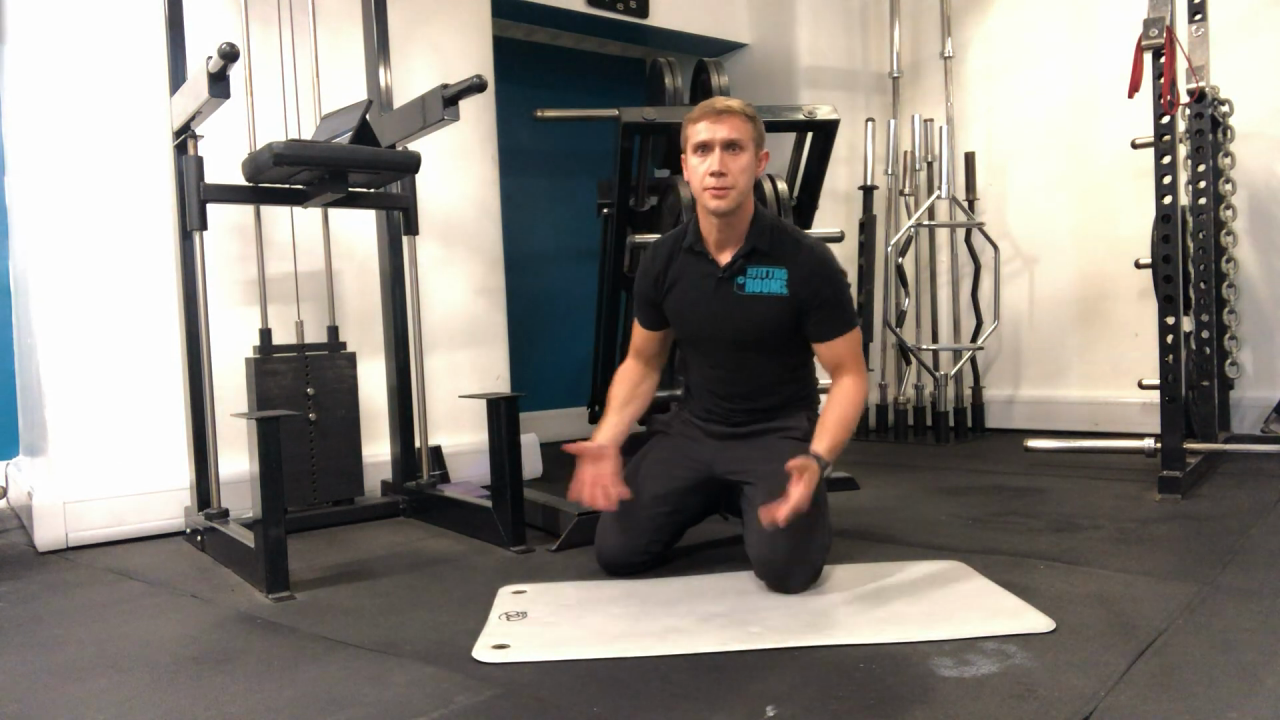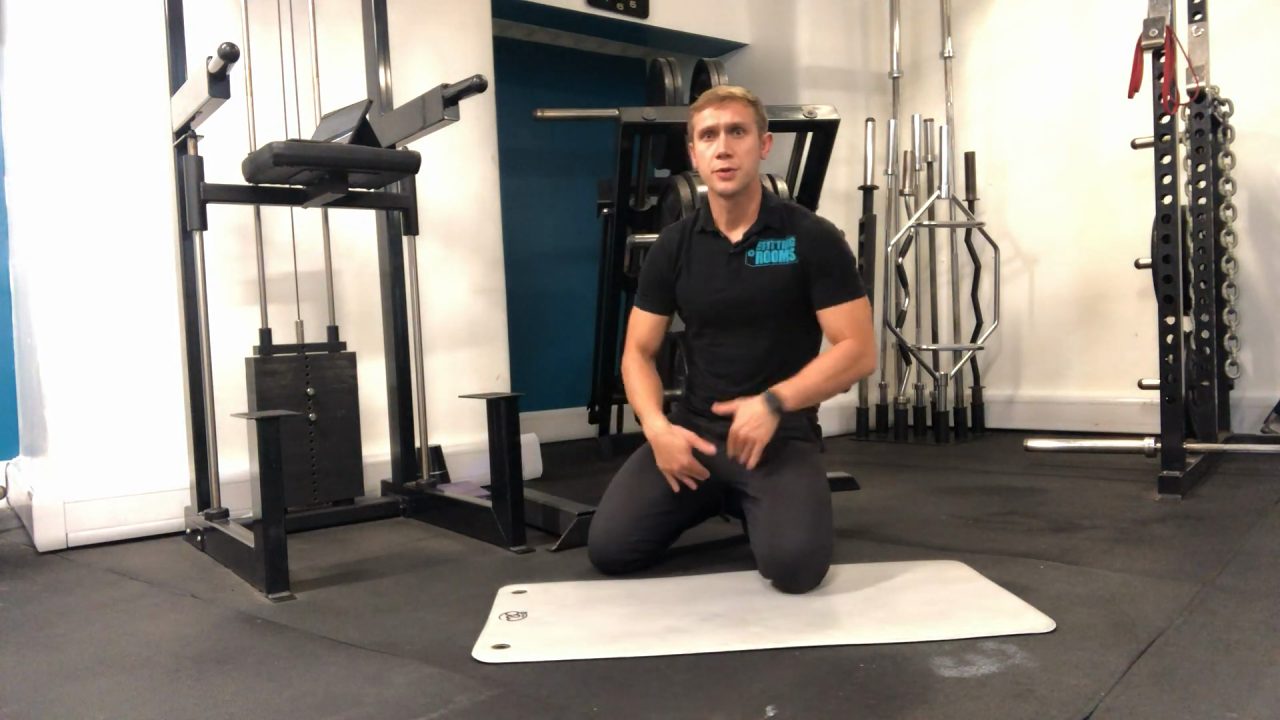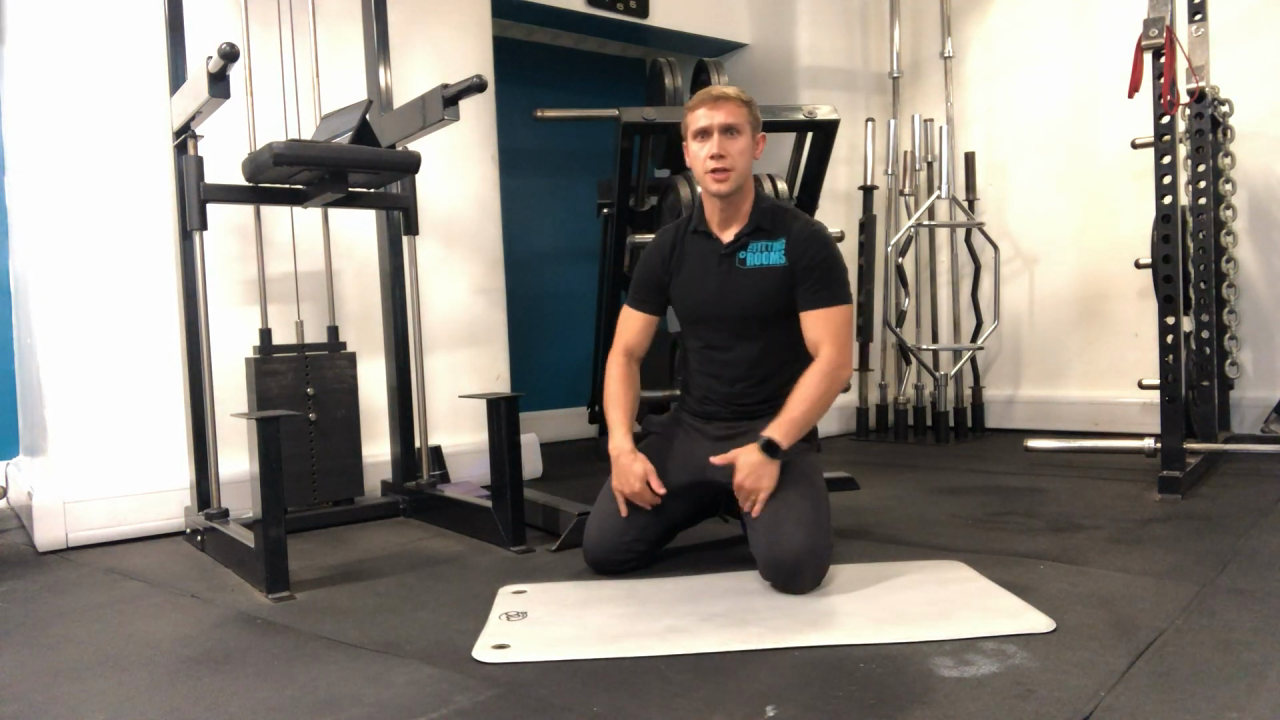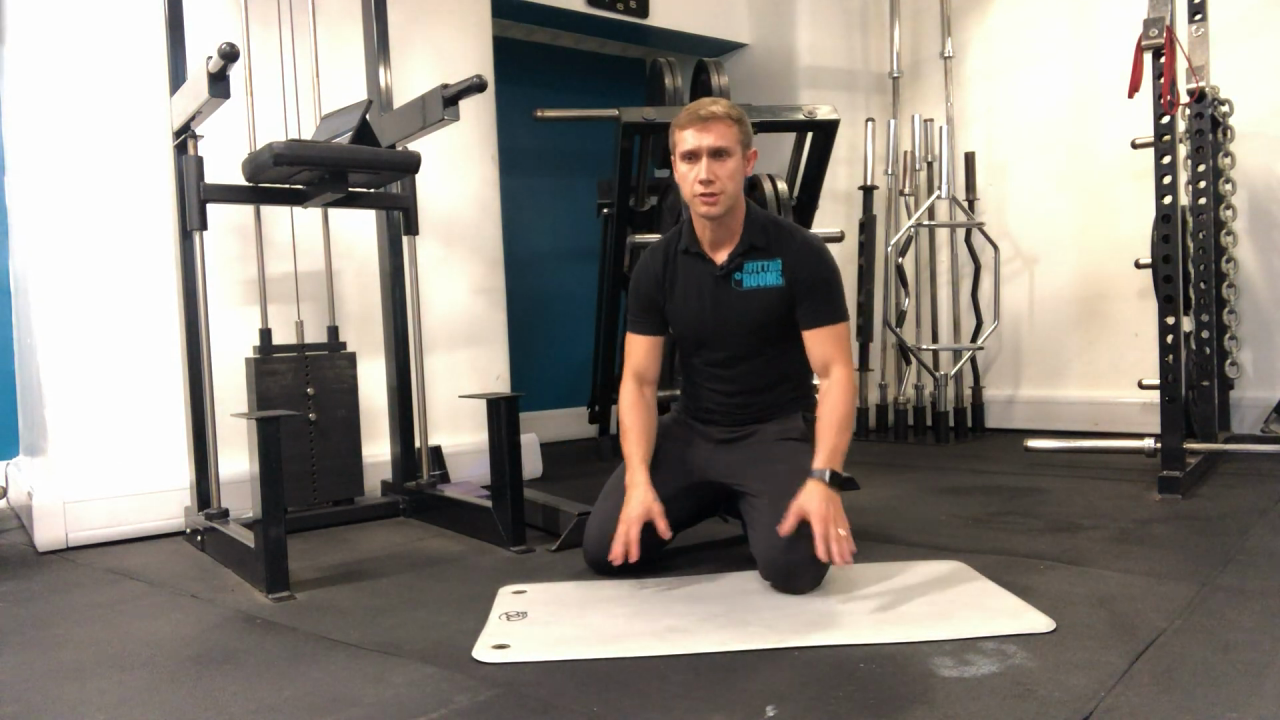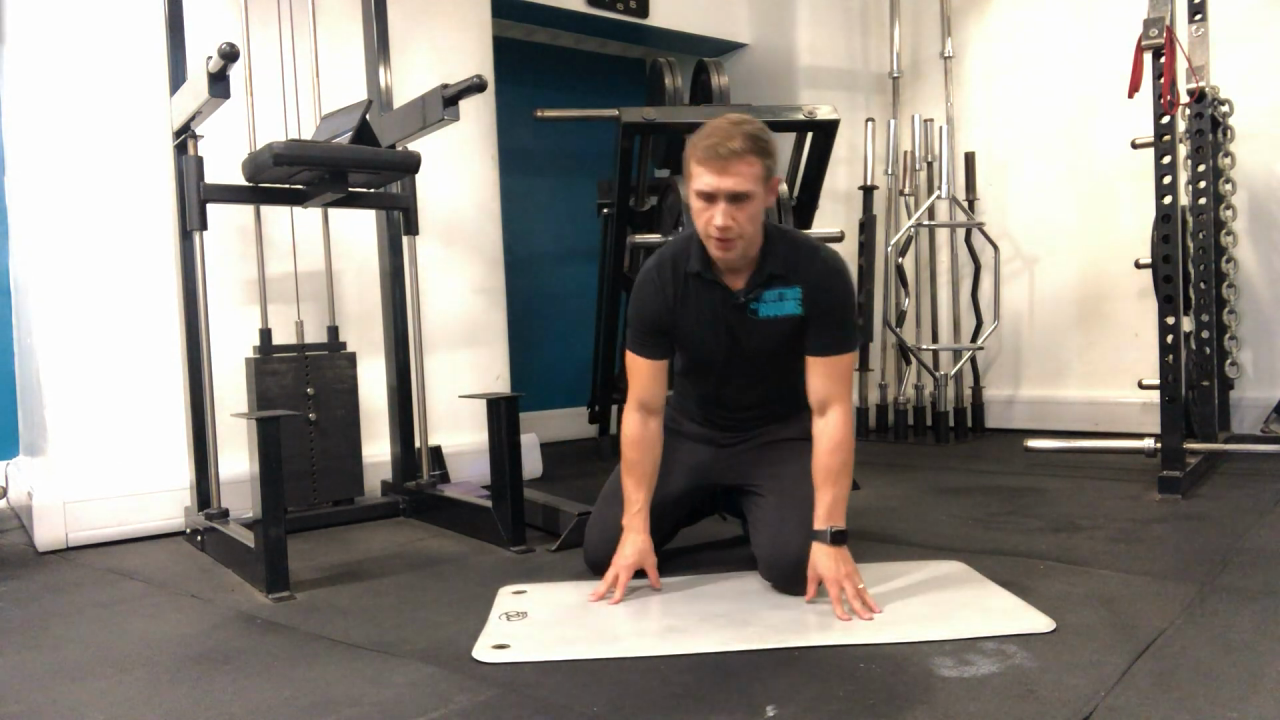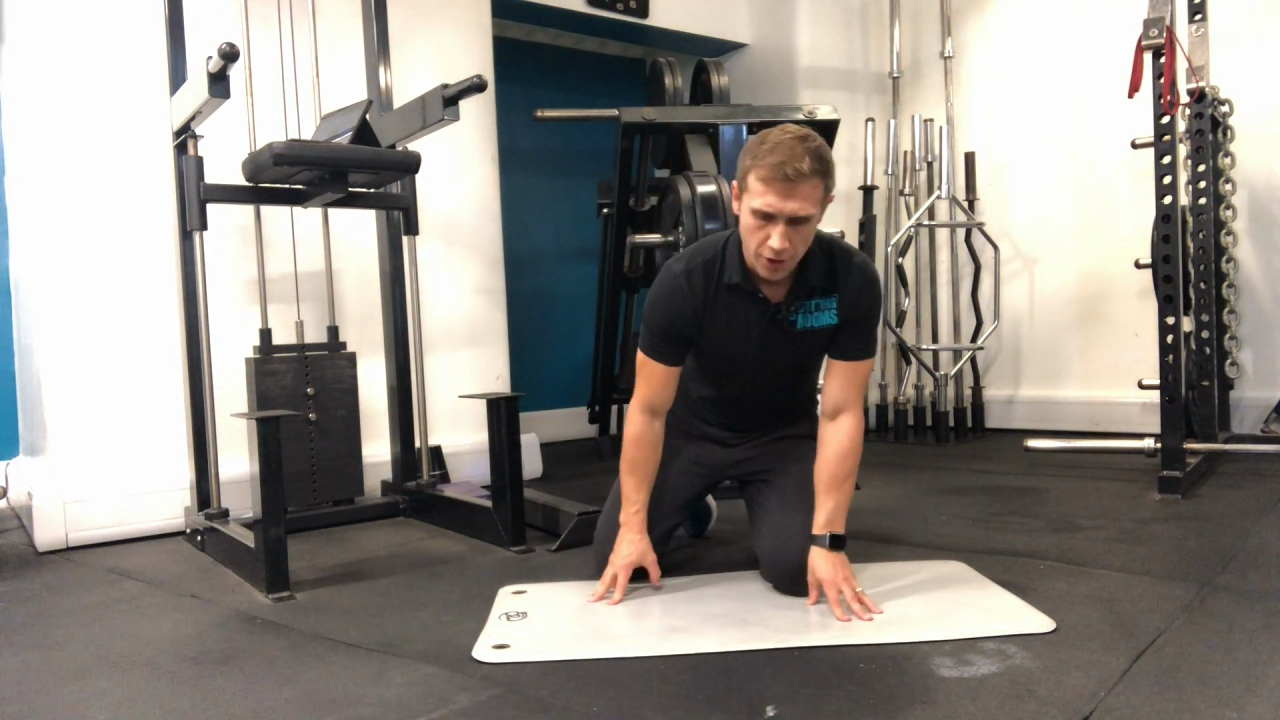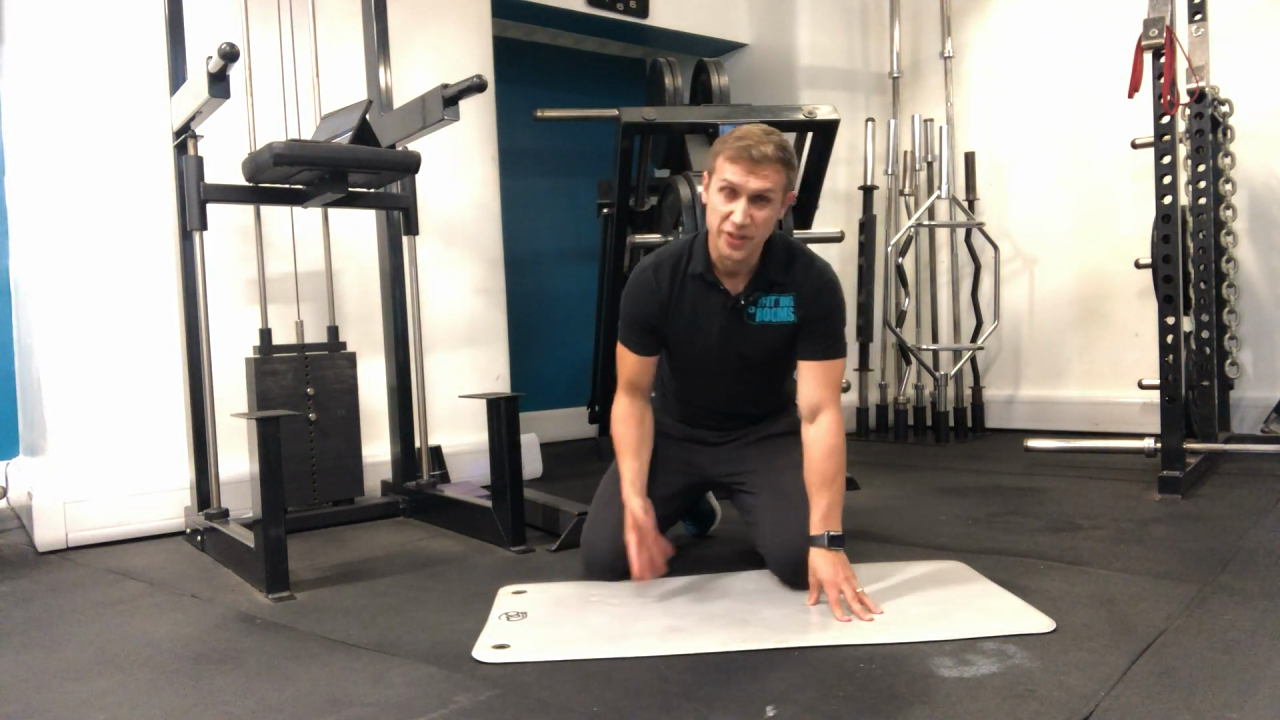
dt=0.4s
person 1, frame 1
left shoulder: (806, 263)
right shoulder: (663, 260)
left elbow: (849, 377)
right elbow: (642, 363)
left wrist: (816, 460)
right wrist: (606, 438)
left hip: (776, 437)
right hip: (693, 432)
left knee: (786, 566)
right knee: (618, 551)
left ankle: (786, 503)
right ankle: (711, 498)
person 1, frame 2
left shoulder: (813, 239)
right shoulder: (673, 246)
left elbow: (857, 351)
right elbow: (637, 354)
left wrist: (773, 402)
right wrist: (658, 427)
left hip: (782, 432)
right hip: (694, 428)
left knee: (796, 565)
right knee: (610, 549)
left ankle: (757, 507)
right ankle: (713, 500)
person 1, frame 3
left shoulder: (804, 241)
right shoulder: (667, 248)
left elbow: (832, 360)
right elbow: (625, 353)
left wrist: (769, 448)
right wrist: (621, 446)
left hip: (772, 435)
right hip: (690, 429)
left knee: (794, 565)
right knee: (605, 549)
left ankle: (749, 503)
right ankle: (710, 502)
person 1, frame 4
left shoulder: (801, 255)
right shoulder: (655, 266)
left elbow: (834, 372)
right elbow: (639, 380)
left wrist: (823, 478)
right wrist: (638, 482)
left hip: (776, 433)
right hip: (691, 432)
left knee: (794, 565)
right knee: (605, 549)
left ankle: (753, 504)
right ankle: (716, 499)
person 1, frame 5
left shoulder: (821, 274)
right shoulder: (660, 277)
left elbow: (830, 409)
right elbow: (644, 410)
left wrist: (829, 537)
right wrist: (636, 527)
left hip: (779, 437)
right hip: (688, 433)
left knee: (792, 567)
right knee: (604, 553)
left ankle: (753, 503)
right ankle: (715, 497)
person 1, frame 6
left shoulder: (853, 281)
right shoulder: (684, 281)
left elbow: (841, 414)
right elbow: (649, 411)
left wrist: (827, 541)
right wrist: (632, 526)
left hip: (785, 433)
right hip: (692, 431)
left knee: (794, 570)
right knee: (617, 560)
left ankle: (756, 503)
right ankle: (694, 503)
person 1, frame 7
left shoulder: (812, 282)
right shoulder: (654, 278)
left elbow: (819, 412)
right elbow: (632, 396)
left wrist: (825, 539)
right wrist: (635, 495)
left hip: (765, 434)
right hip: (677, 433)
left knee: (799, 559)
right knee: (605, 557)
left ankle: (753, 507)
right ankle: (692, 504)
